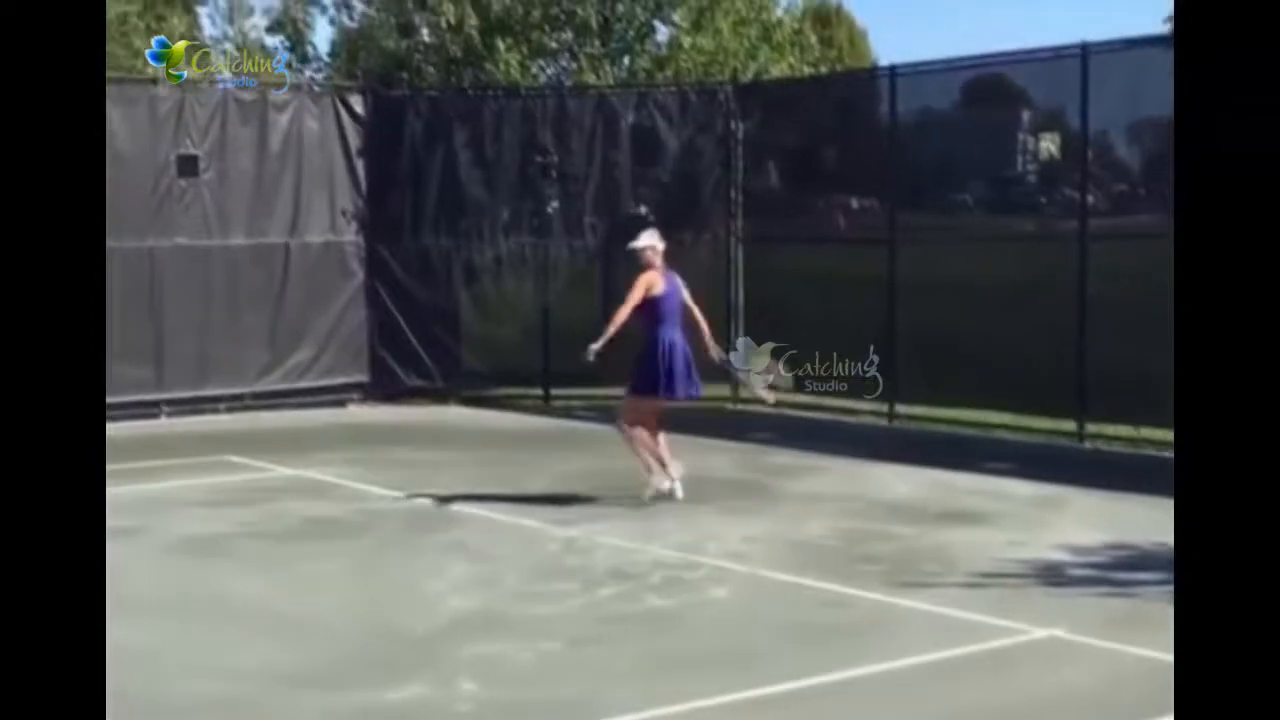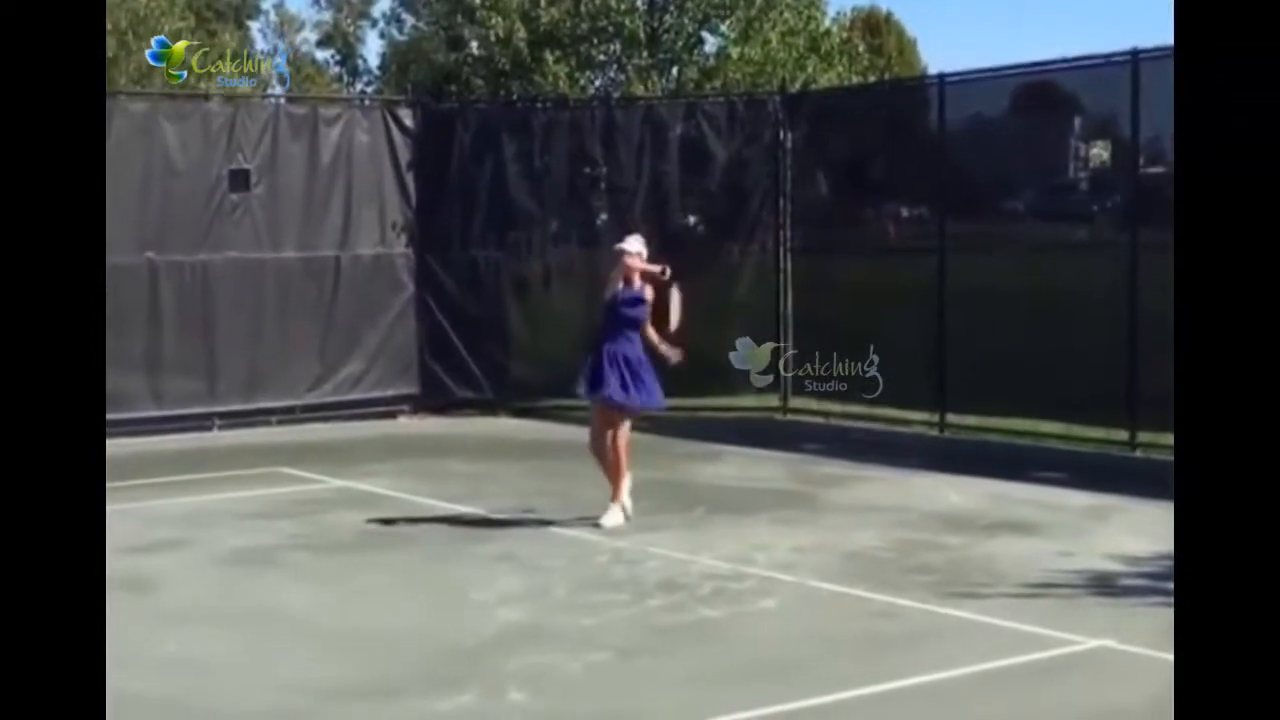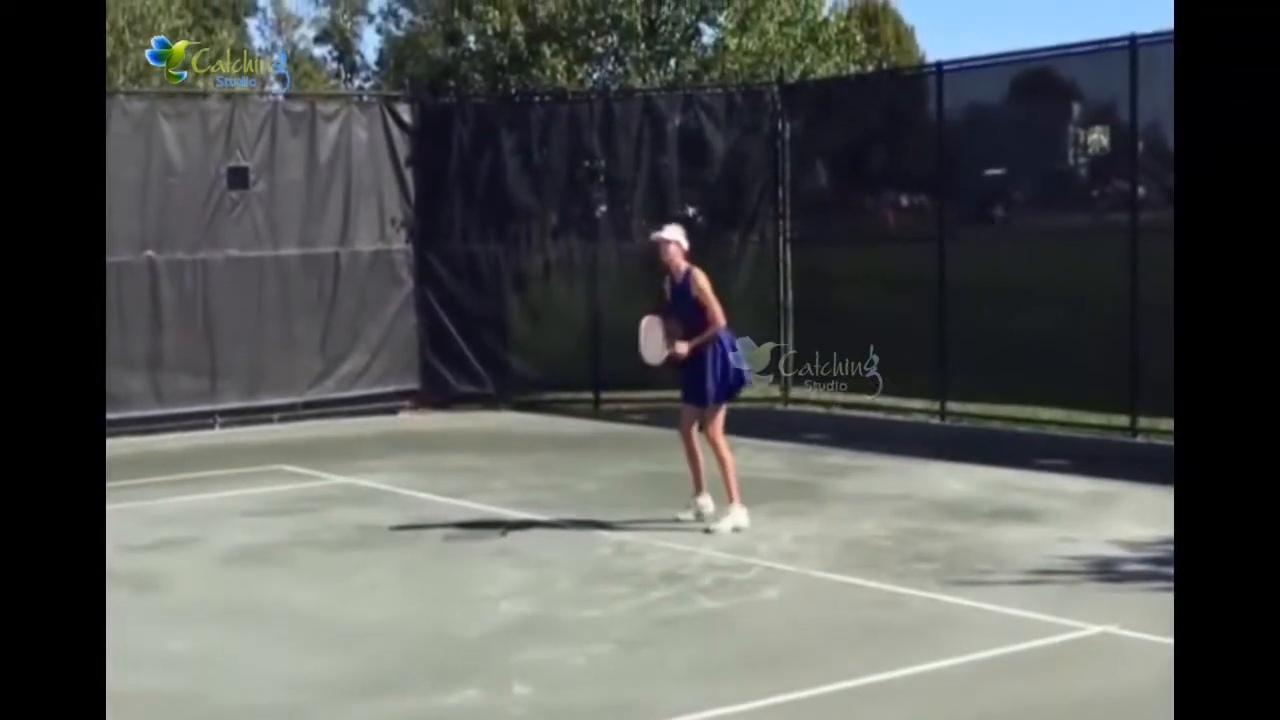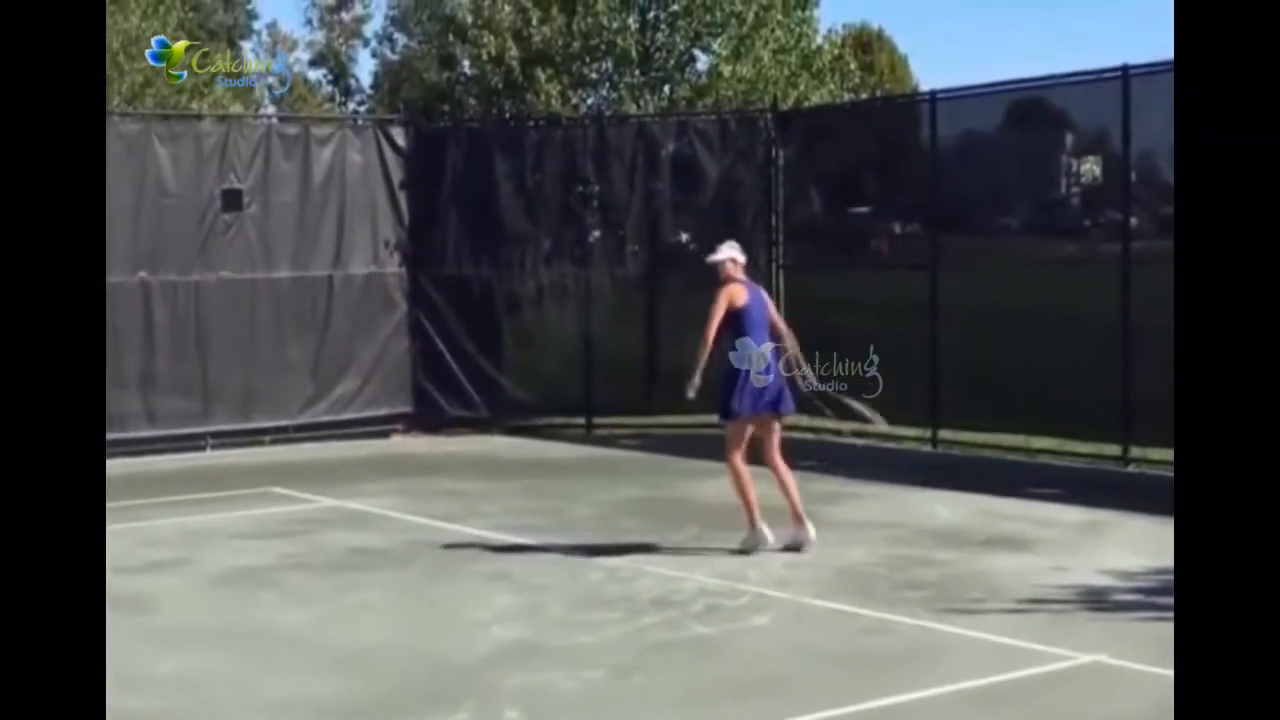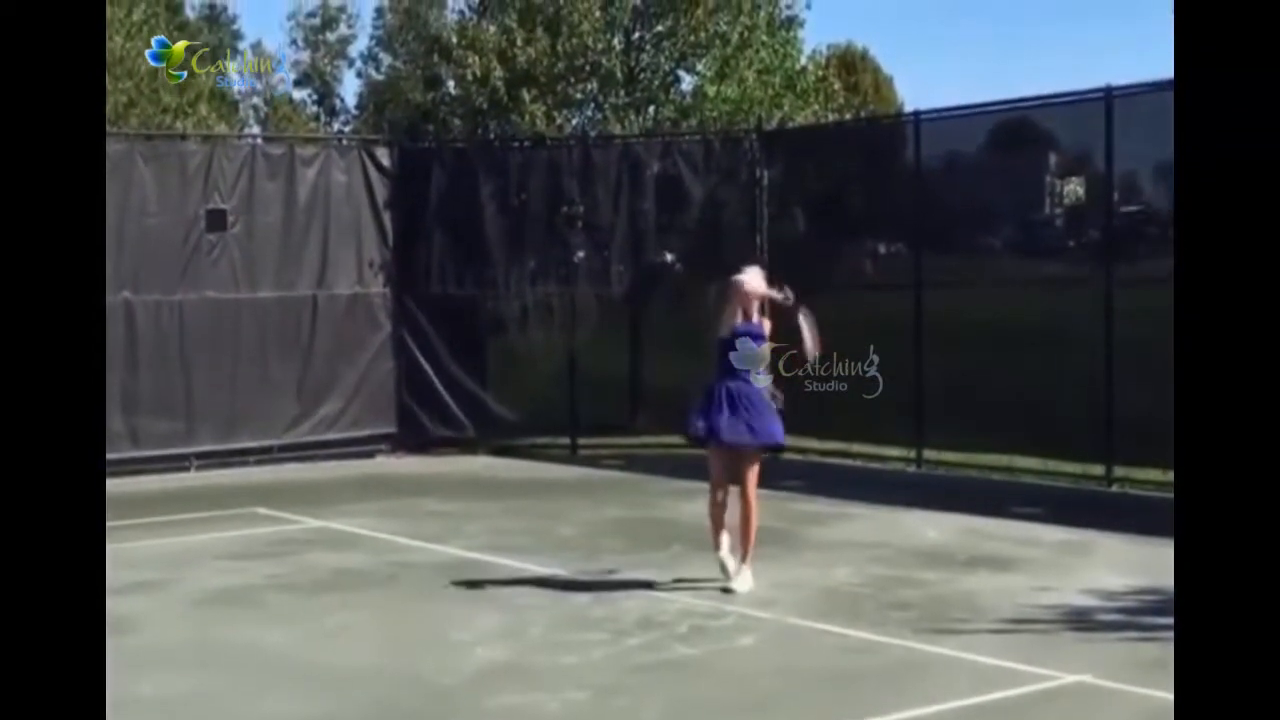
dt=1s
person 1, frame 1
left shoulder: (647, 278)
right shoulder: (675, 279)
left elbow: (624, 311)
right elbow: (695, 312)
left wrist: (600, 342)
right wrist: (710, 343)
left hip: (660, 351)
right hip: (676, 349)
left knee: (625, 420)
right knee: (647, 420)
left ankle: (661, 471)
right ankle: (667, 479)
person 1, frame 2
left shoulder: (648, 292)
right shoulder: (616, 281)
right elbow: (625, 265)
left wrist: (662, 348)
right wrist: (657, 270)
left hip: (632, 362)
right hip: (606, 360)
left knee: (618, 440)
right knee: (598, 441)
left ankle: (618, 505)
right ankle: (621, 484)
person 1, frame 3
left shoulder: (695, 277)
right shoulder: (669, 282)
left elbow: (719, 321)
left wrist: (691, 345)
right wrist: (677, 344)
left hip: (714, 354)
right hip: (694, 358)
left knee: (713, 434)
right knee: (686, 430)
left ankle: (736, 509)
right ankle: (701, 500)
person 1, frame 4
left shoulder: (728, 290)
right shoulder: (760, 292)
left elbow: (709, 335)
right elbow: (784, 332)
left wrist: (697, 375)
left hip: (746, 371)
right hip: (769, 371)
left knee: (734, 456)
right knee: (773, 458)
left ankle: (757, 527)
right ankle: (802, 525)
person 1, frame 5
left shoulder: (765, 325)
right shoulder: (731, 315)
right elbow: (741, 293)
left wrist: (768, 390)
right wrist: (776, 295)
left hip: (753, 406)
right hip: (722, 403)
left knee: (748, 491)
right knee: (719, 491)
left ankle: (744, 568)
right ankle: (721, 542)
